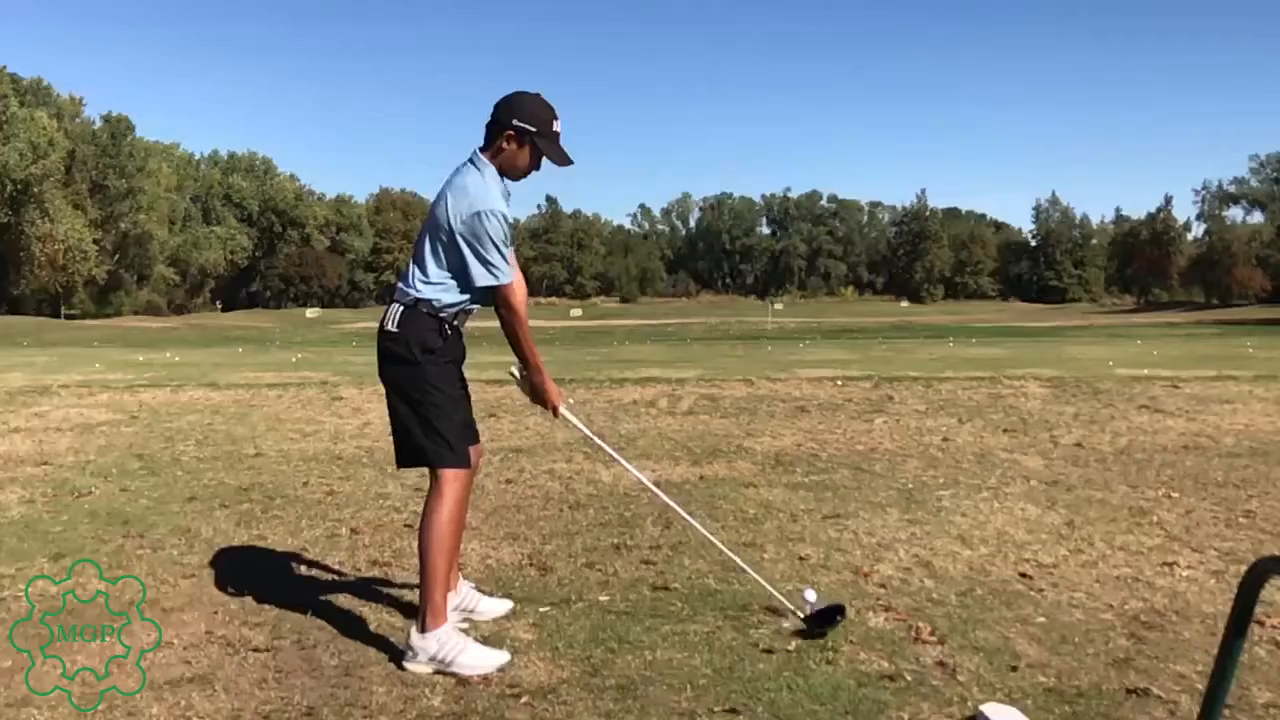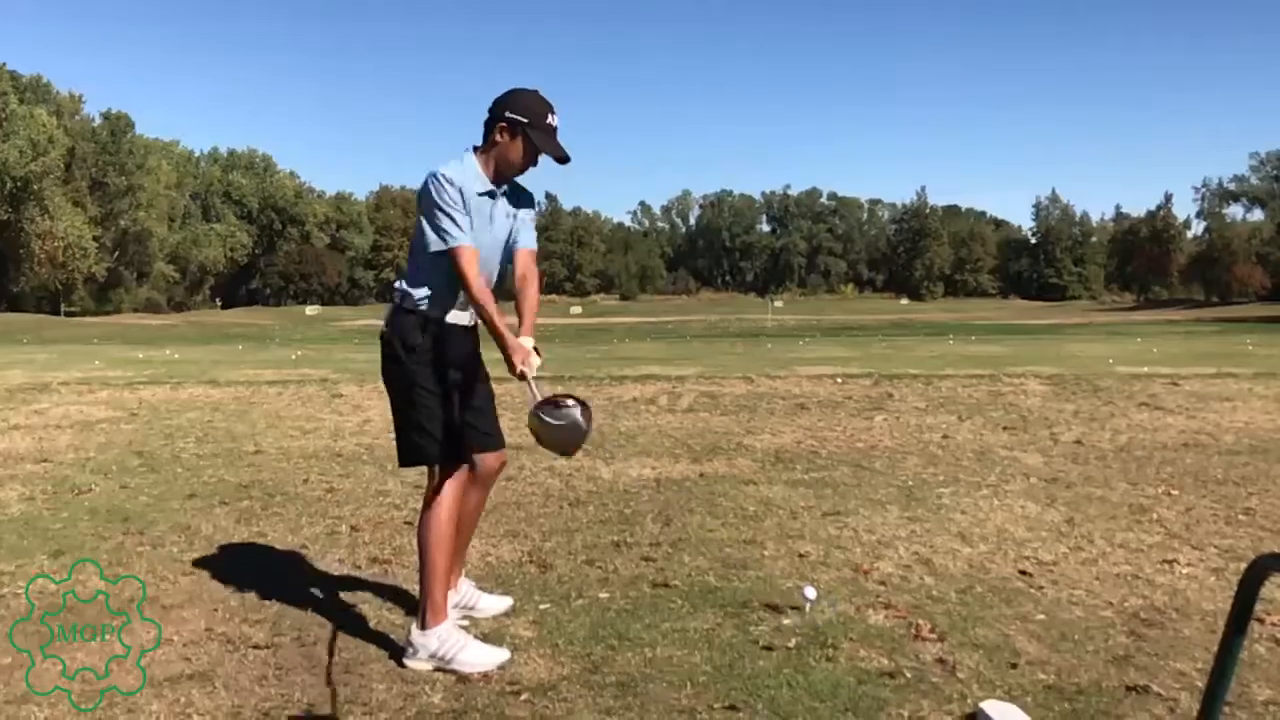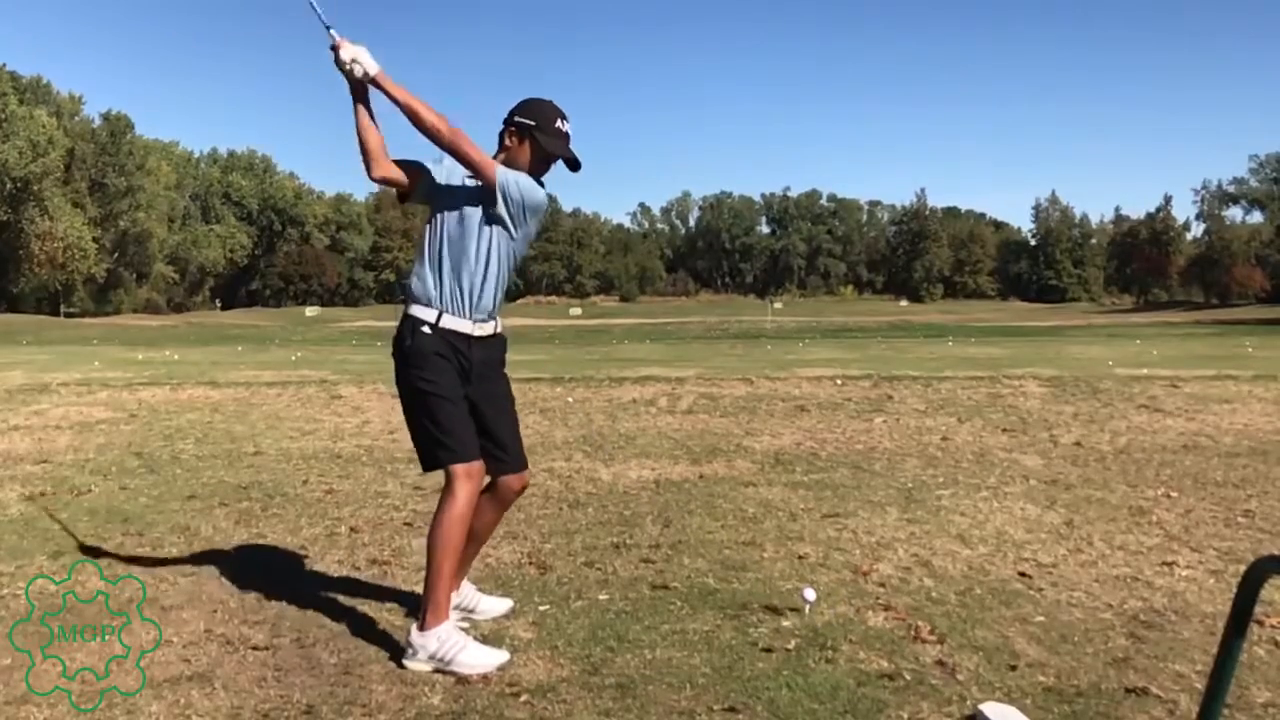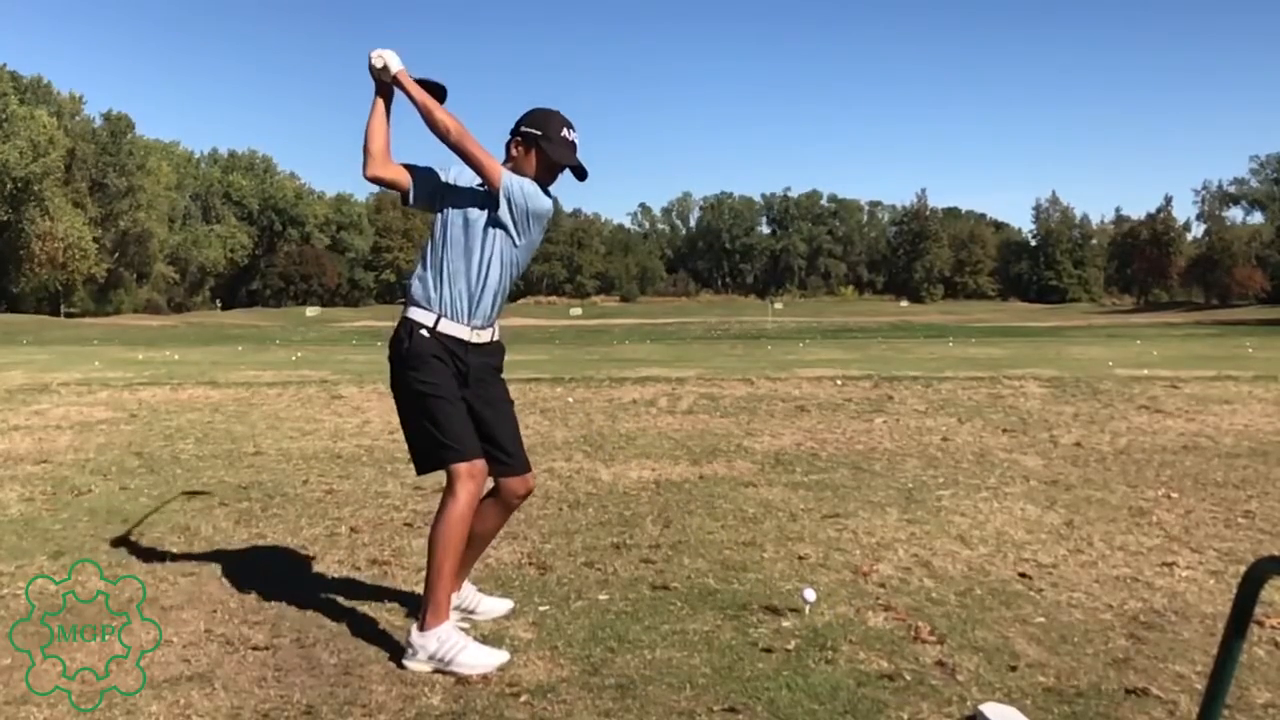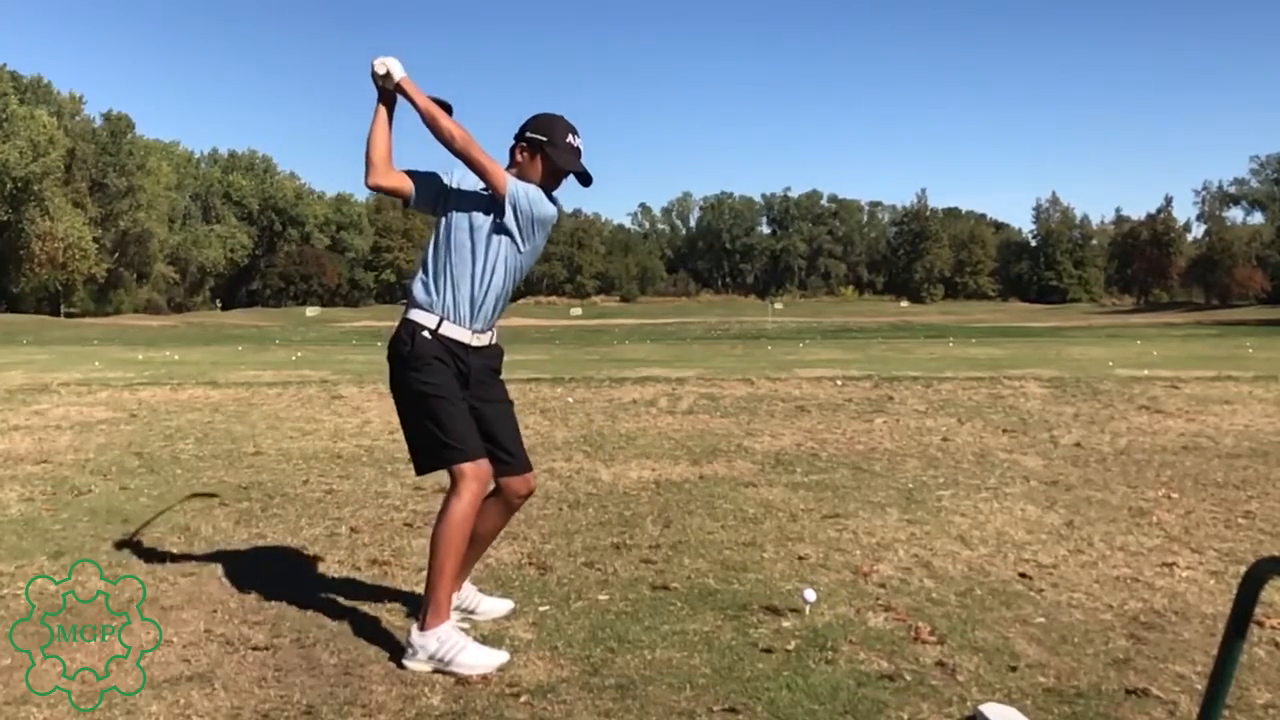
dt=0.4s
person 1, frame 1
left shoulder: (479, 180)
right shoulder: (482, 203)
left elbow: (513, 276)
right elbow: (506, 300)
left wrist: (530, 365)
right wrist: (537, 375)
left hip: (432, 335)
right hip: (420, 337)
left knee: (467, 458)
right knee: (451, 473)
left ankle: (450, 590)
right ankle: (431, 633)
person 1, frame 2
left shoulder: (520, 200)
right shoulder: (448, 181)
left elbow: (525, 271)
right elbow: (466, 272)
left wrist: (526, 337)
right wrist: (506, 339)
left hip: (460, 338)
right hip: (420, 335)
left knee: (487, 461)
right knee: (449, 472)
left ankle: (451, 585)
right ankle: (432, 629)
person 1, frame 3
left shoulder: (532, 198)
right shoulder: (445, 174)
left elbow: (457, 144)
right elbow: (384, 171)
left wrist: (381, 78)
right wrist: (359, 88)
left hip: (483, 347)
right hip: (428, 341)
left knee: (510, 479)
right knee: (465, 474)
left ankle: (452, 586)
right ankle: (431, 632)
person 1, frame 4
left shoulder: (536, 206)
right shoulder: (453, 183)
left elbow: (460, 140)
right elbow: (378, 169)
left wrist: (405, 80)
right wrist: (383, 91)
left hip: (479, 353)
right hip: (426, 346)
left knee: (515, 483)
right knee: (468, 475)
left ankle: (453, 588)
right ankle: (431, 632)
person 1, frame 5
left shoulder: (541, 210)
right shoulder: (457, 185)
left elbow: (464, 146)
right elbow: (379, 177)
left wrist: (407, 84)
right wrist: (386, 99)
left hip: (477, 355)
right hip: (426, 347)
left knee: (517, 483)
right knee: (472, 475)
left ankle: (454, 587)
right ankle: (432, 631)
